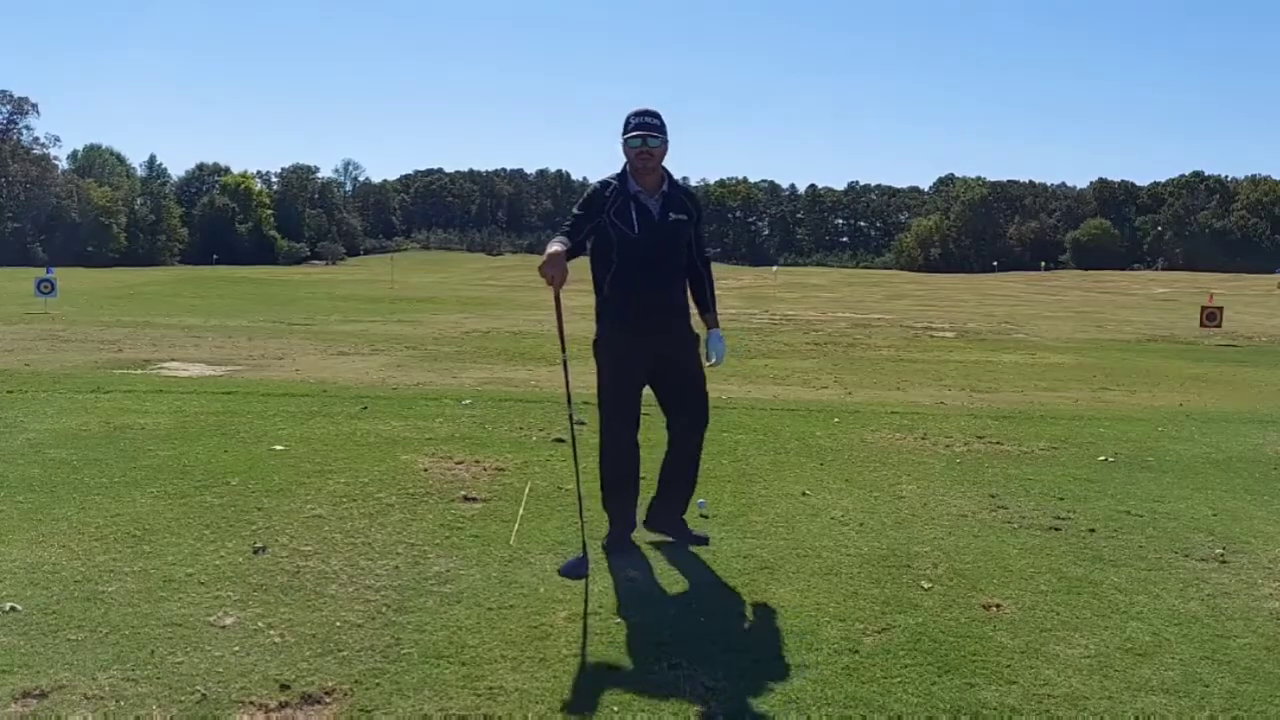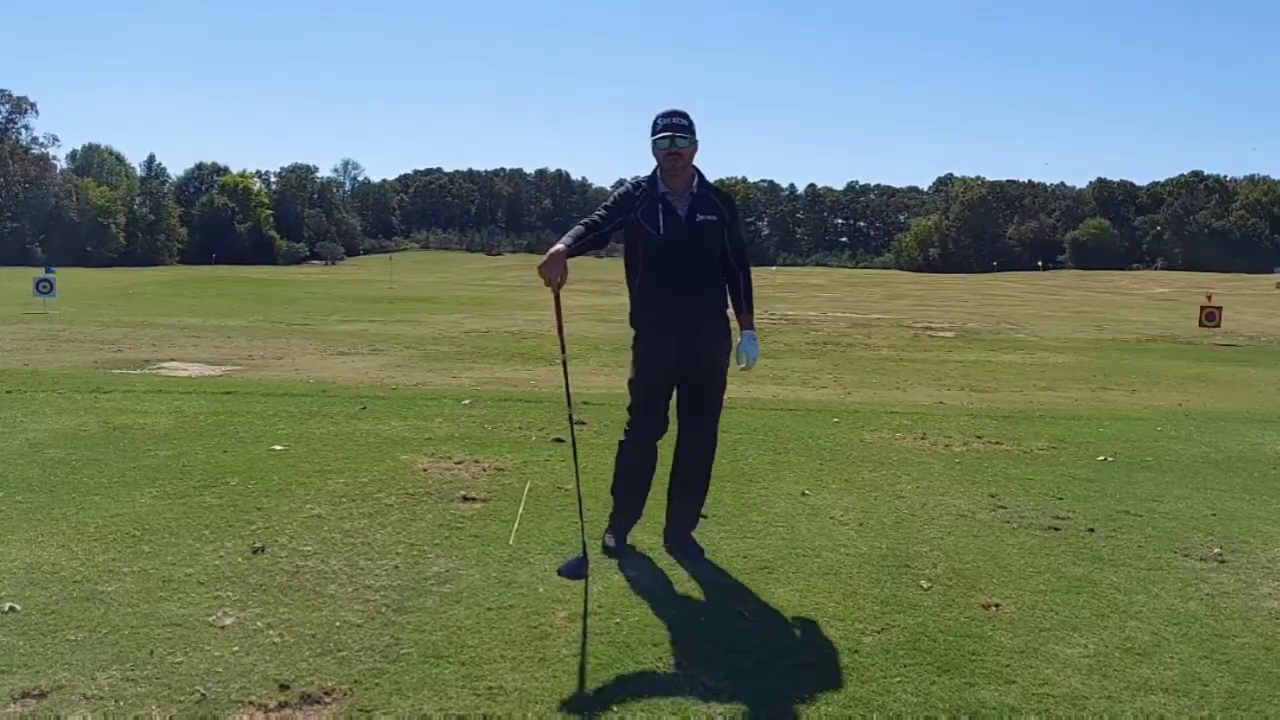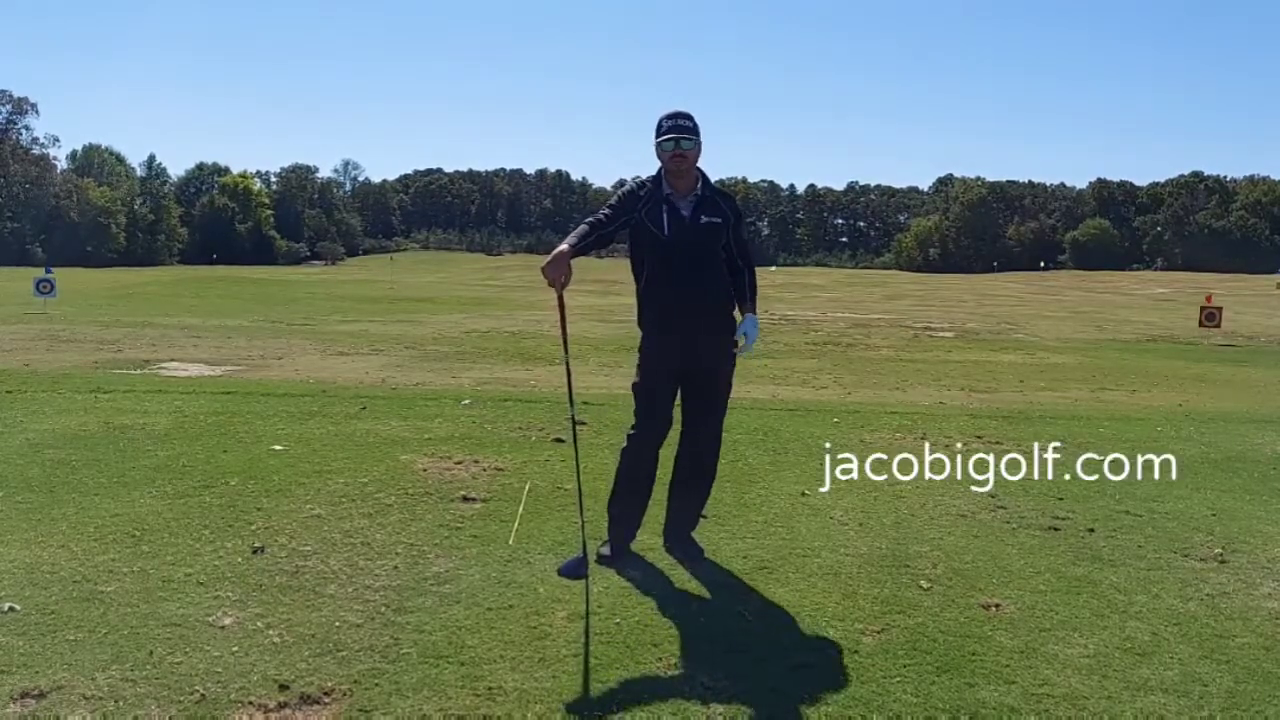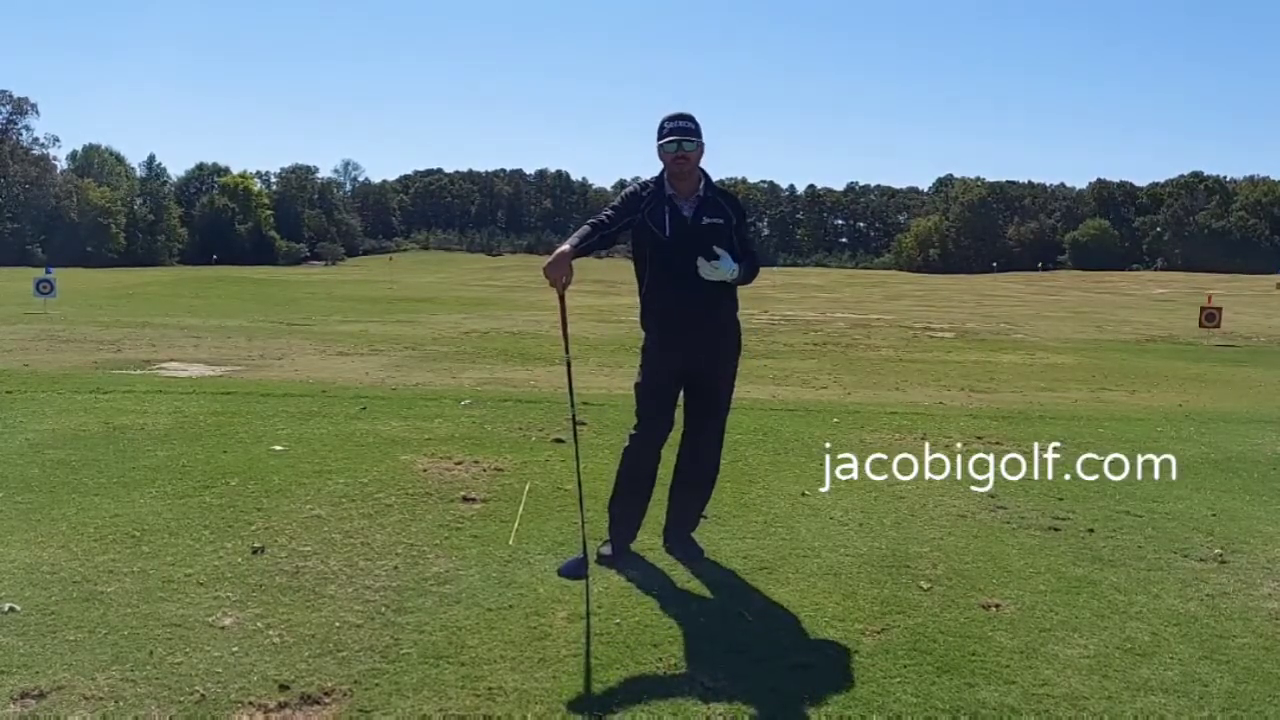
dt=1s
person 1, frame 1
left shoulder: (685, 201)
right shoulder: (603, 195)
left elbow: (698, 265)
right elbow: (573, 231)
left wrist: (712, 326)
right wrist: (558, 249)
left hip: (674, 332)
right hip: (619, 335)
left knee: (692, 421)
right knee: (619, 431)
left ankle: (666, 513)
right ankle: (620, 525)
person 1, frame 2
left shoulder: (719, 203)
right shoulder: (634, 196)
left elbow: (737, 268)
right elbow: (596, 225)
left wrist: (747, 328)
right wrist: (562, 249)
left hip: (709, 337)
right hip: (653, 335)
left knee: (699, 436)
right knee: (642, 430)
left ankle: (680, 529)
right ankle: (619, 523)
person 1, frame 3
left shoulder: (723, 204)
right shoulder: (639, 197)
left elbow: (742, 264)
right elbow: (600, 224)
left wrist: (748, 312)
right wrist: (566, 250)
left hip: (714, 338)
right hip: (660, 336)
left knee: (703, 439)
right knee: (646, 434)
left ankle: (680, 531)
right ankle: (619, 533)
person 1, frame 4
left shoulder: (726, 204)
right shoulder: (642, 198)
left elbow: (750, 263)
right elbow: (603, 225)
left wrist: (733, 271)
right wrist: (568, 250)
left hip: (718, 341)
right hip: (662, 339)
left knee: (704, 441)
right knee: (648, 436)
left ankle: (680, 532)
right ankle: (619, 533)
